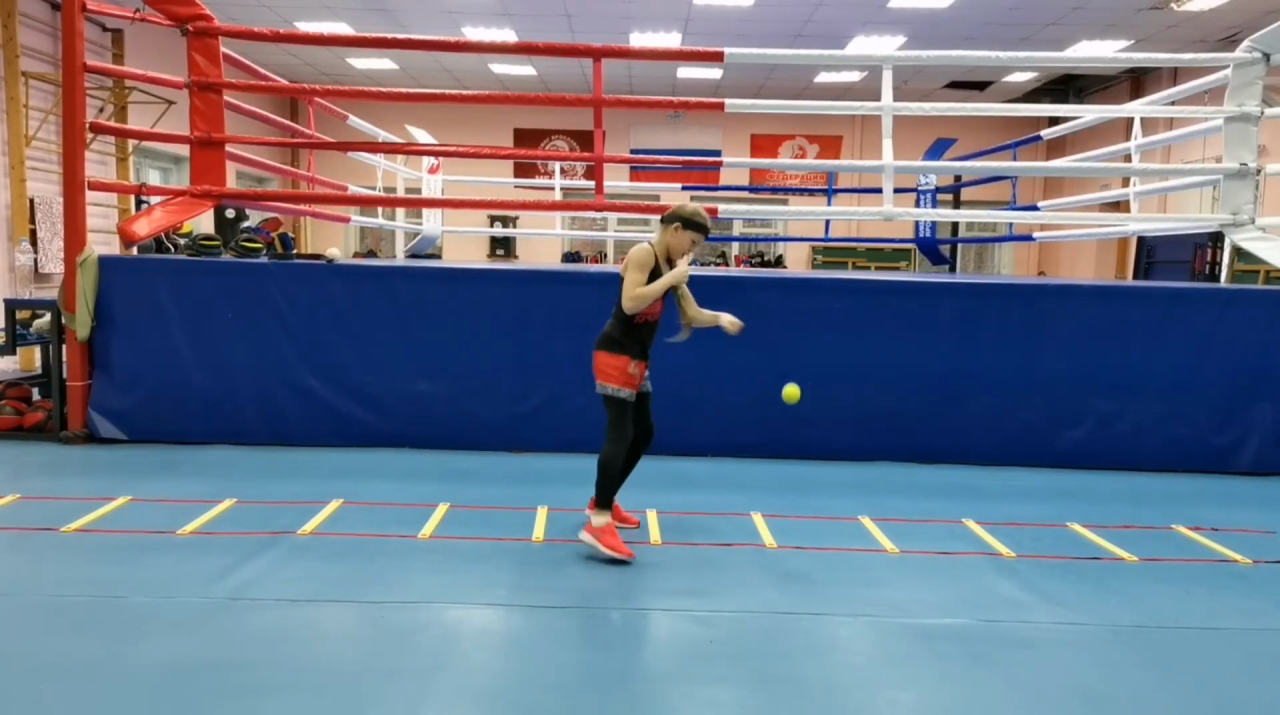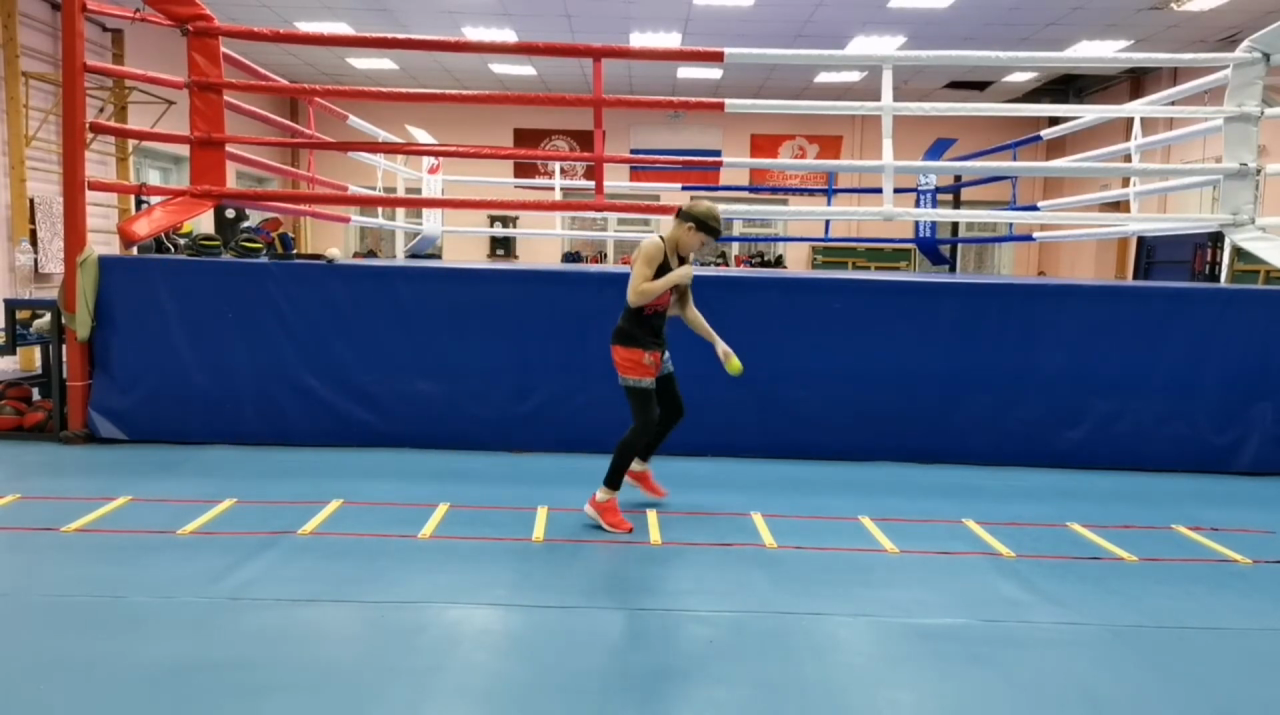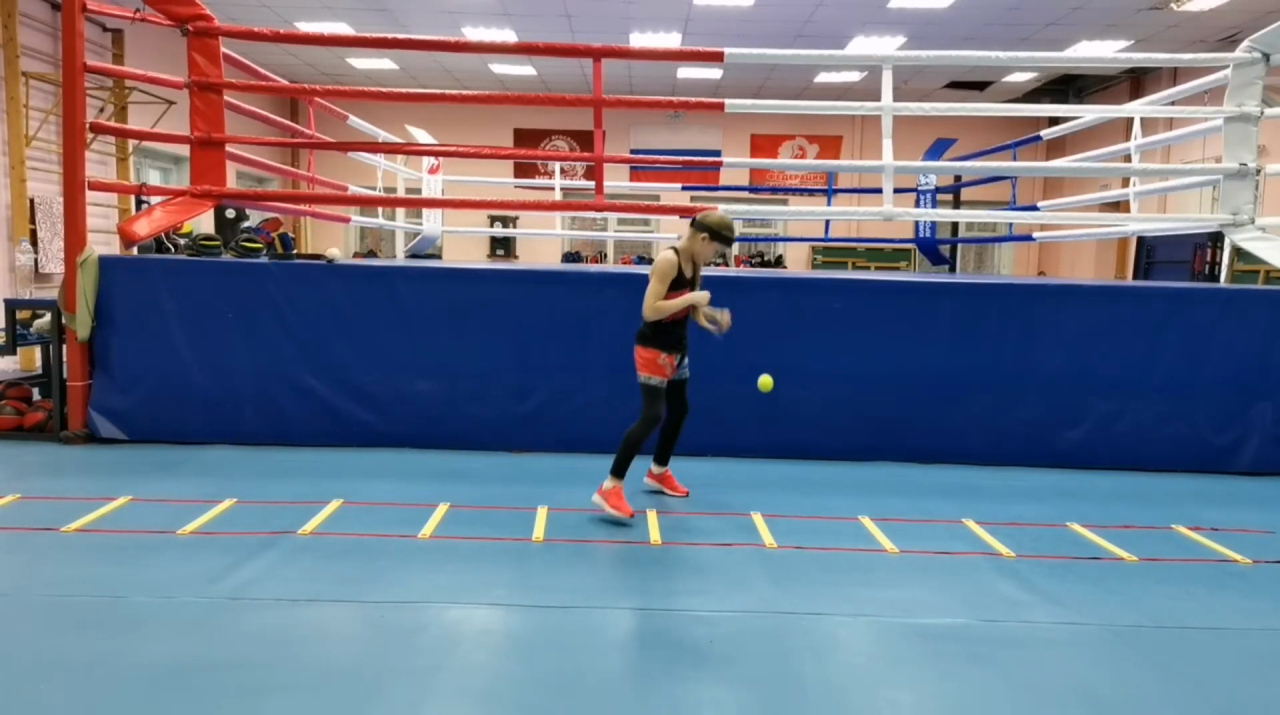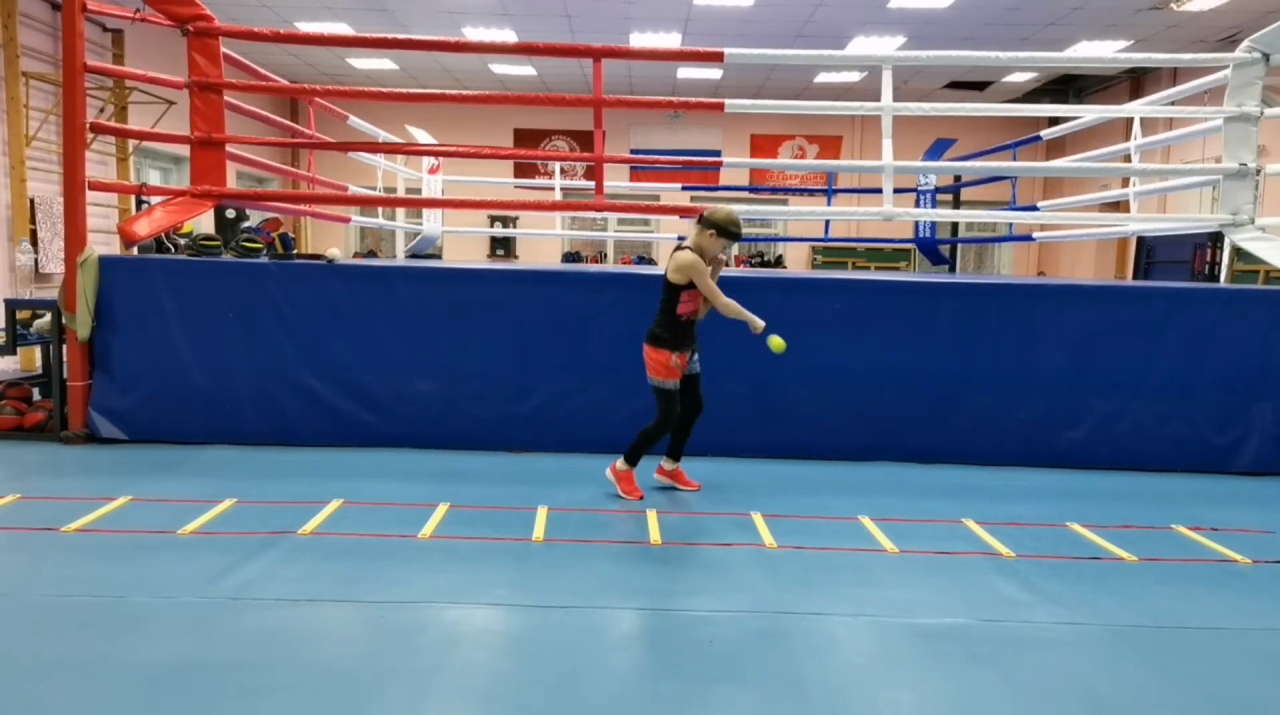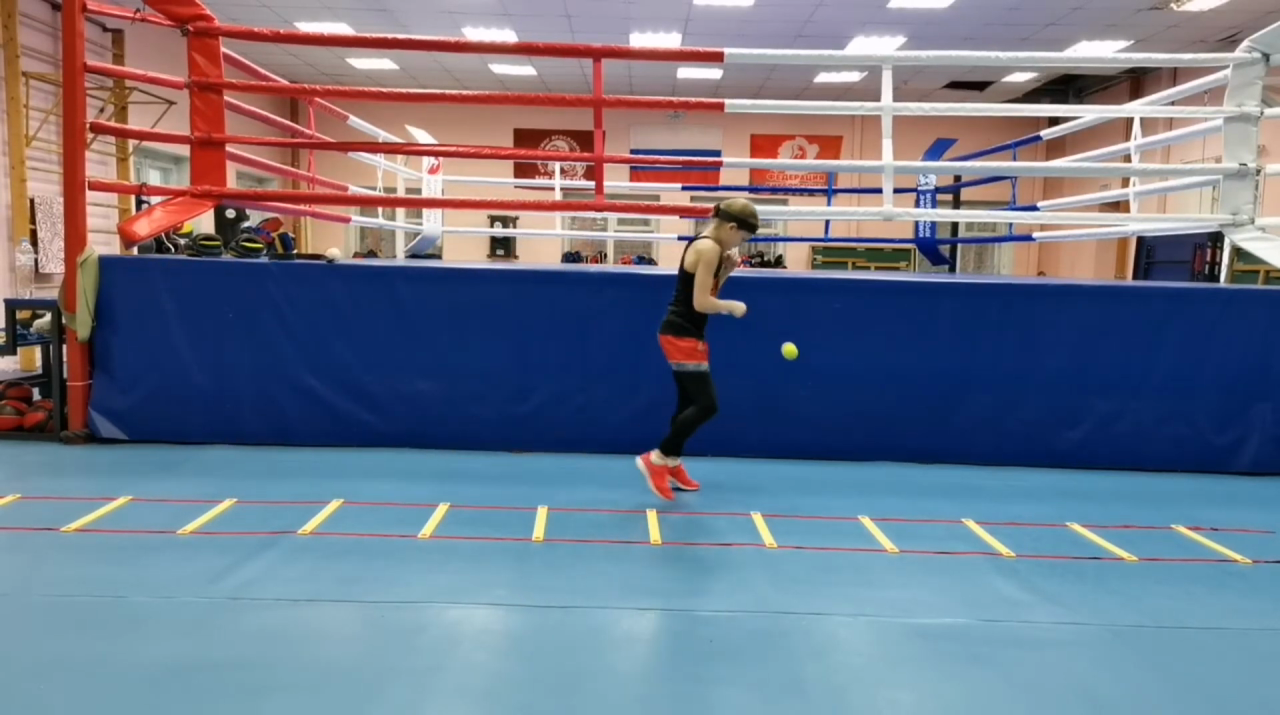
dt=0.2s
person 1, frame 1
left shoulder: (677, 267)
right shoulder: (643, 253)
left elbow: (692, 315)
right elbow: (630, 303)
left wrist: (721, 318)
right wrist: (672, 279)
left hip: (637, 357)
right hip: (615, 352)
left knee: (642, 435)
right knee: (620, 435)
left ankle: (603, 503)
right ankle: (600, 523)
person 1, frame 2
left shoulder: (682, 259)
right shoulder: (653, 247)
left elbow: (686, 309)
right elbow: (634, 297)
left wrist: (717, 341)
right wrist: (674, 278)
left hip: (654, 345)
right hip: (631, 345)
left knee: (674, 410)
right knee: (646, 420)
left ankle: (639, 467)
right ankle: (603, 498)
person 1, frame 3
left shoulder: (693, 264)
right shoulder: (668, 259)
left elbow: (690, 313)
right elbow: (649, 312)
left wrist: (712, 319)
right wrist: (692, 298)
left hip: (676, 350)
right hip: (653, 349)
left knee: (678, 412)
right knee: (651, 416)
left ankle: (659, 469)
right ankle: (610, 487)
person 1, frame 4
left shoulder: (696, 258)
right shoulder: (687, 259)
left elbow: (700, 300)
right elbow: (719, 303)
left wrist: (714, 269)
right wrist: (752, 319)
left hip: (684, 347)
right hip: (664, 348)
left knee: (693, 407)
right knee: (668, 417)
left ankle: (669, 467)
right ankle: (621, 469)
person 1, frame 5
left shoulder: (703, 245)
right shoulder: (707, 249)
left elbow: (708, 288)
right elbow: (702, 303)
left wrist: (728, 267)
right wrist: (733, 307)
left hip: (686, 334)
right hip: (682, 336)
left knee: (691, 402)
right knee: (706, 404)
left ankle: (662, 462)
right ankle: (661, 462)
